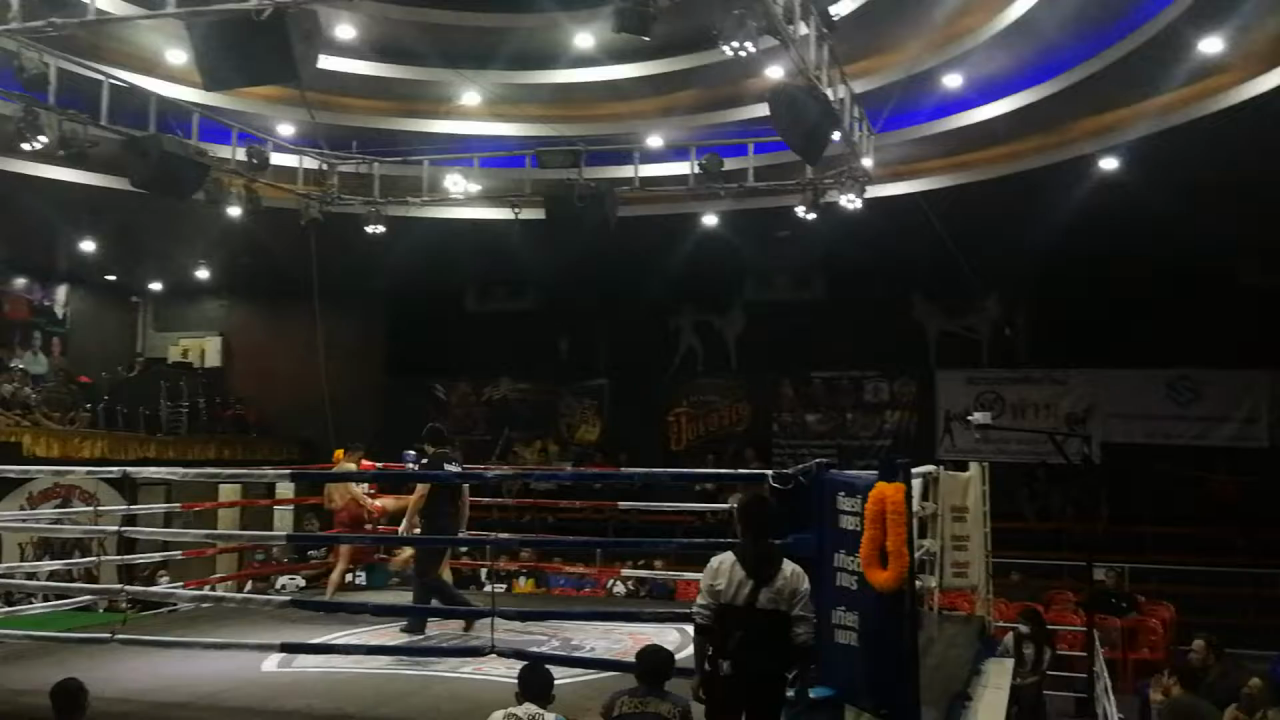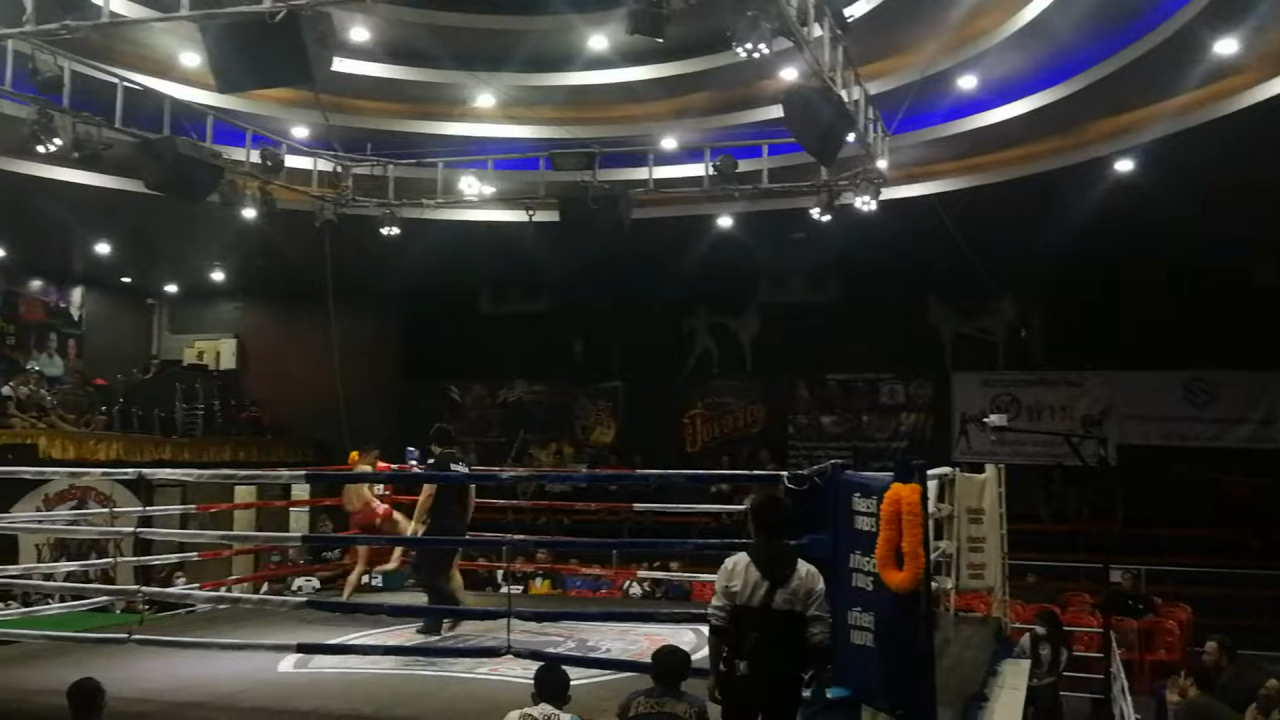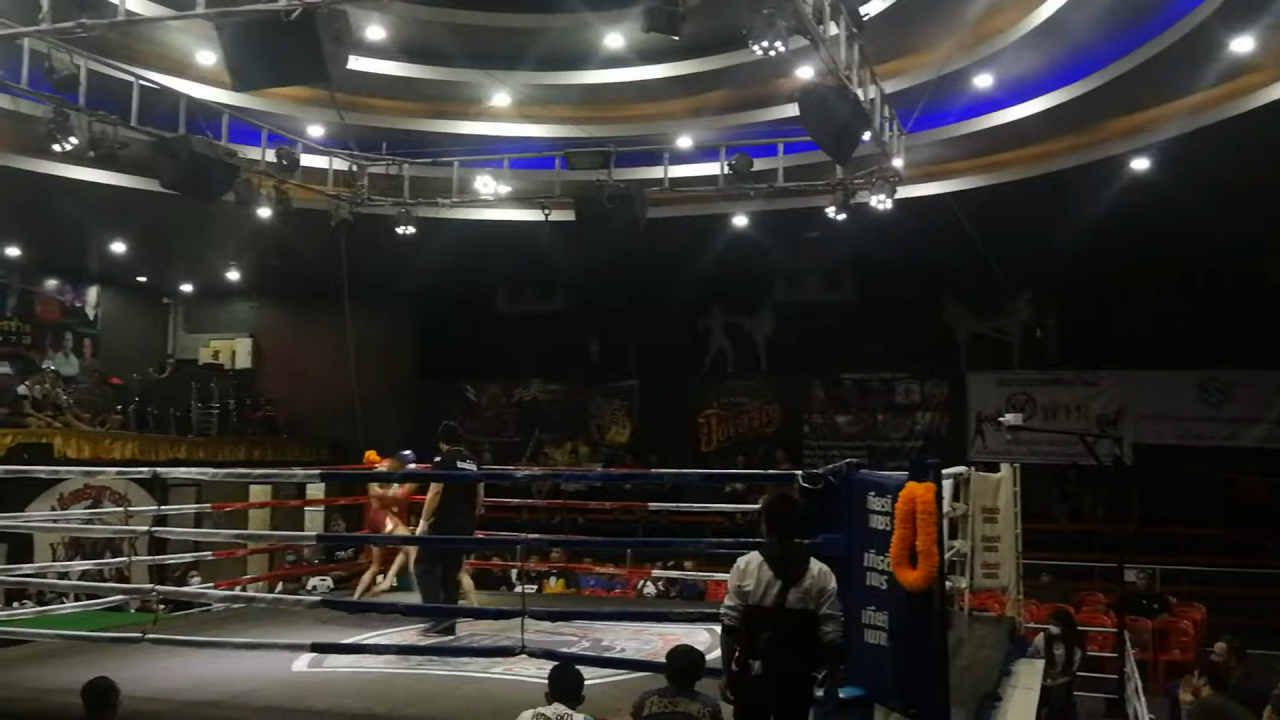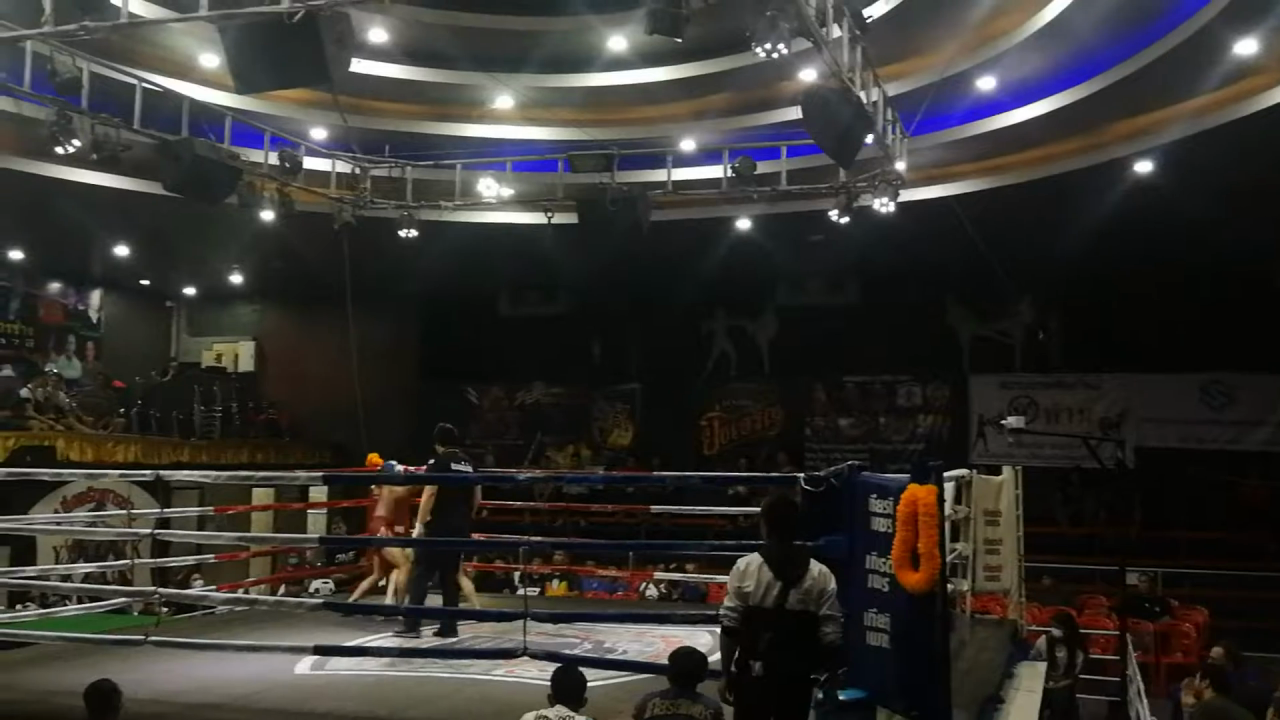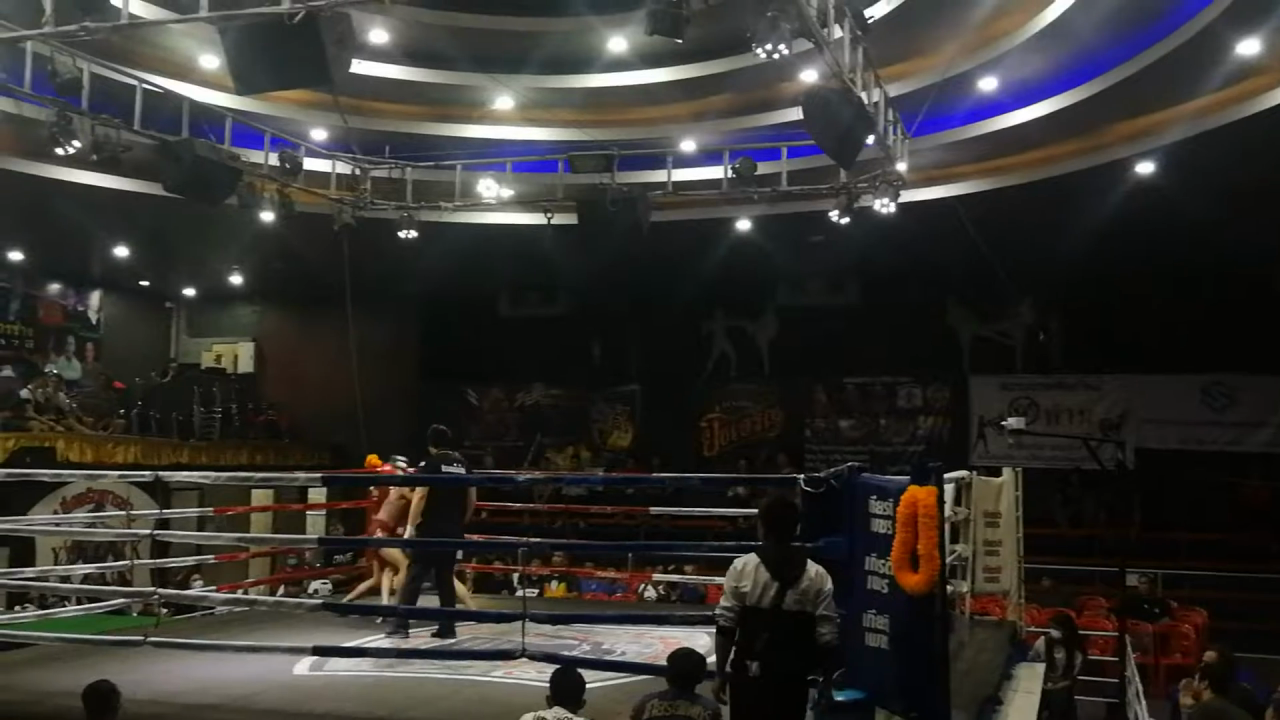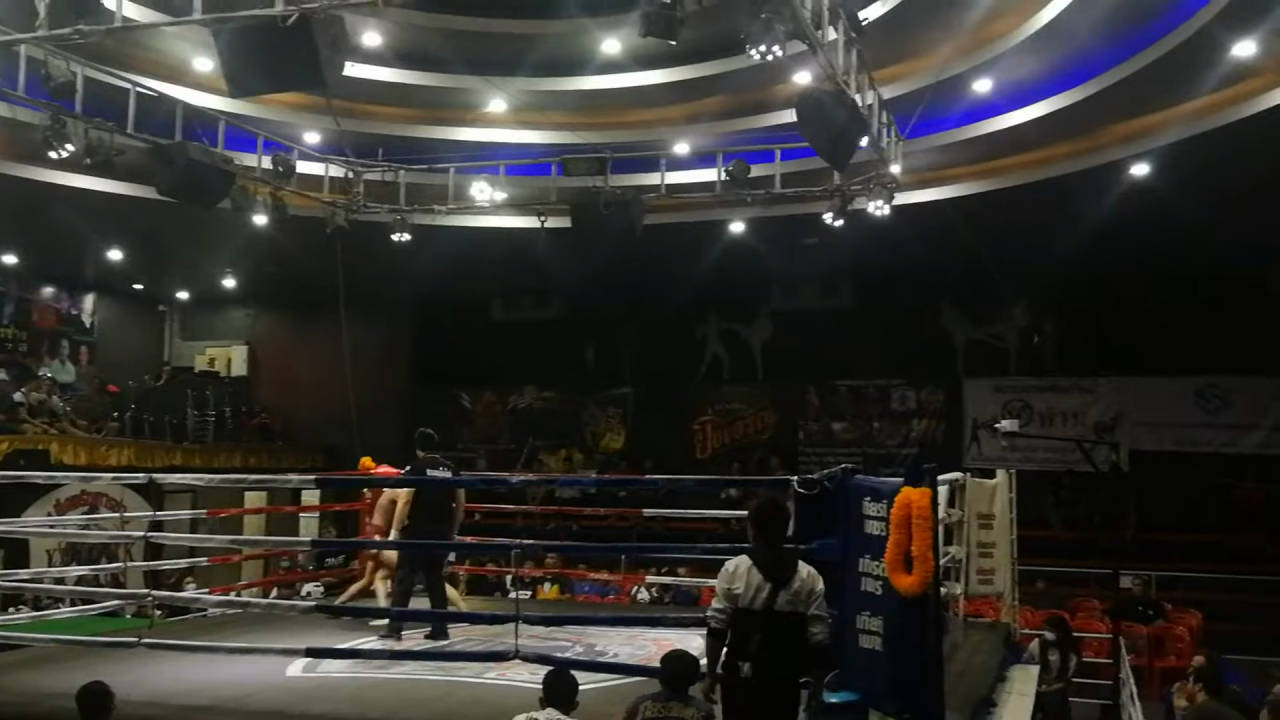
dt=0.1s
person 1, frame 1
left shoulder: (718, 566)
right shoulder: (794, 575)
left elbow: (703, 625)
right elbow: (803, 637)
left wrist: (699, 672)
right wrist: (803, 681)
left hip: (724, 673)
right hip: (769, 677)
person 1, frame 2
left shoulder: (733, 567)
right shoulder: (808, 575)
left elbow: (718, 627)
right elbow: (818, 637)
left wrist: (715, 673)
left hip: (740, 674)
right hip: (785, 677)
person 1, frame 3
left shoulder: (745, 566)
right shoulder: (821, 574)
left elbow: (731, 626)
right elbow: (831, 635)
left wrist: (727, 673)
left hip: (753, 673)
right hip: (797, 677)
person 1, frame 4
left shoulder: (745, 568)
right shoulder: (821, 575)
left elbow: (730, 628)
right elbow: (831, 637)
left wrist: (726, 674)
left hip: (753, 675)
right hip: (796, 678)
person 1, frame 5
left shoulder: (742, 568)
right shoulder: (817, 576)
left elbow: (726, 627)
right elbow: (827, 638)
left wrist: (721, 674)
left hip: (750, 675)
right hip: (792, 678)
person 1, frame 6
left shoulder: (734, 570)
right shoulder: (808, 577)
left elbow: (717, 629)
right elbow: (819, 638)
left wrist: (711, 674)
left hip: (741, 676)
right hip: (785, 679)
person 2, frame 1
left shoulder: (430, 462)
right shoulder: (456, 464)
left elbow: (420, 494)
right elbow: (465, 500)
left wrist: (407, 521)
right wrist: (461, 527)
left hip: (433, 525)
right hip: (449, 526)
left knee: (426, 574)
right knee: (425, 572)
left ankle: (465, 608)
right ankle: (416, 623)
person 2, frame 2
left shoulder: (437, 462)
right shoulder: (463, 465)
left elbow: (428, 494)
right elbow: (471, 500)
left wrist: (416, 522)
right wrist: (464, 526)
left hip: (440, 525)
right hip: (457, 526)
left knee: (424, 570)
right knee: (440, 573)
left ankle: (454, 607)
right ankle: (433, 624)
person 2, frame 3
left shoulder: (443, 459)
right shoulder: (471, 462)
left elbow: (435, 492)
right elbow: (479, 498)
left wrist: (423, 521)
left hip: (444, 524)
right hip: (464, 525)
left knee: (424, 567)
right knee: (450, 574)
right ankle: (447, 623)
person 2, frame 4
left shoulder: (438, 462)
right shoulder: (469, 464)
left elbow: (429, 494)
right elbow: (476, 499)
left wrist: (419, 524)
left hip: (439, 526)
right hip: (461, 528)
left knee: (421, 573)
right knee: (449, 576)
left ankle: (411, 625)
right ankle: (449, 626)
person 2, frame 5
left shoulder: (430, 464)
right shoulder: (463, 465)
left elbow: (420, 496)
right elbow: (471, 501)
left wrist: (410, 526)
left hip: (431, 529)
right hip: (454, 530)
left knee: (415, 576)
right knee: (446, 578)
left ankle: (401, 625)
right ankle: (447, 627)
person 2, frame 6
left shoulder: (416, 468)
right shoulder: (450, 469)
left elbow: (405, 501)
right elbow: (460, 503)
left wrist: (395, 530)
right wrist: (453, 528)
left hip: (418, 532)
right hip: (442, 533)
left knee: (403, 579)
right knee: (436, 580)
left ankle: (394, 628)
right ankle: (440, 629)
